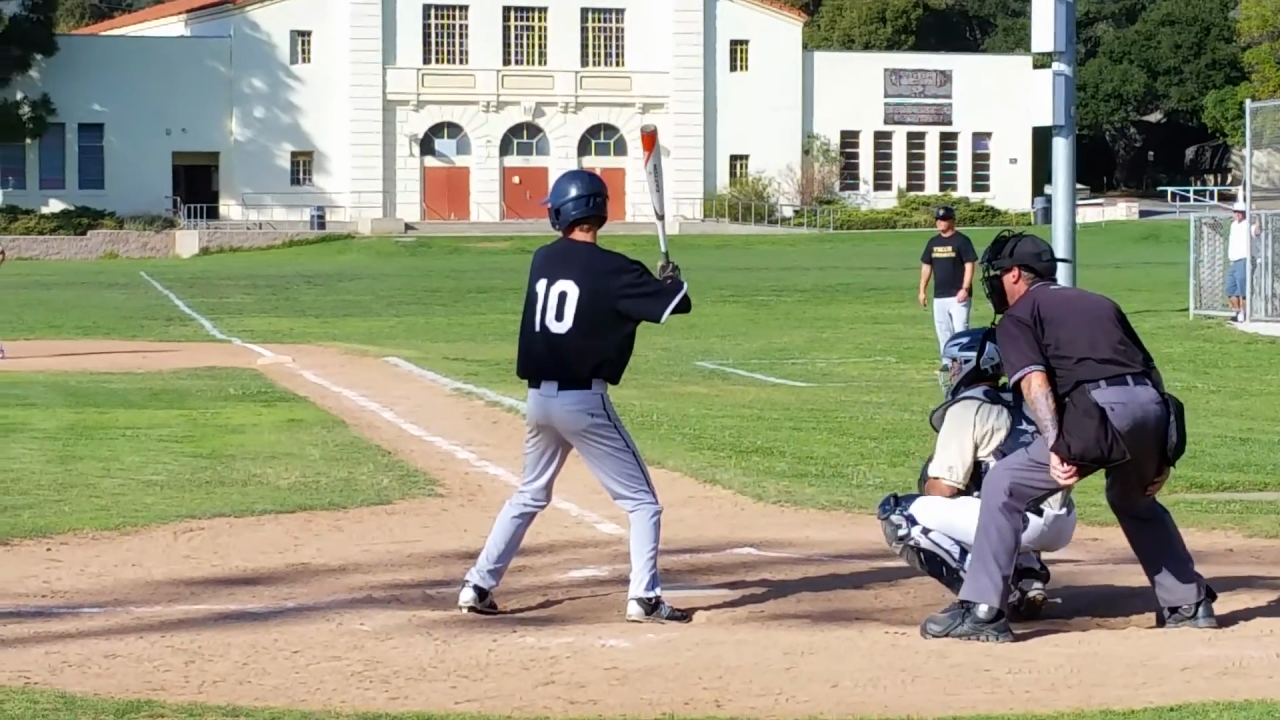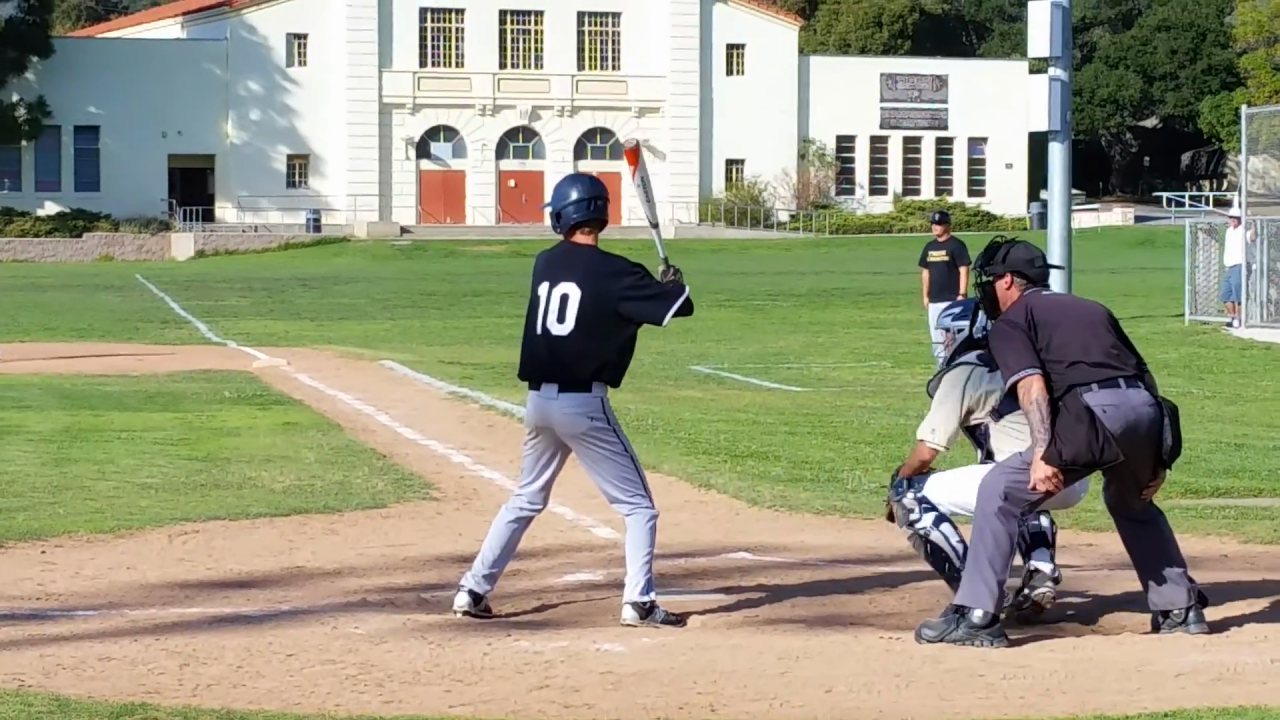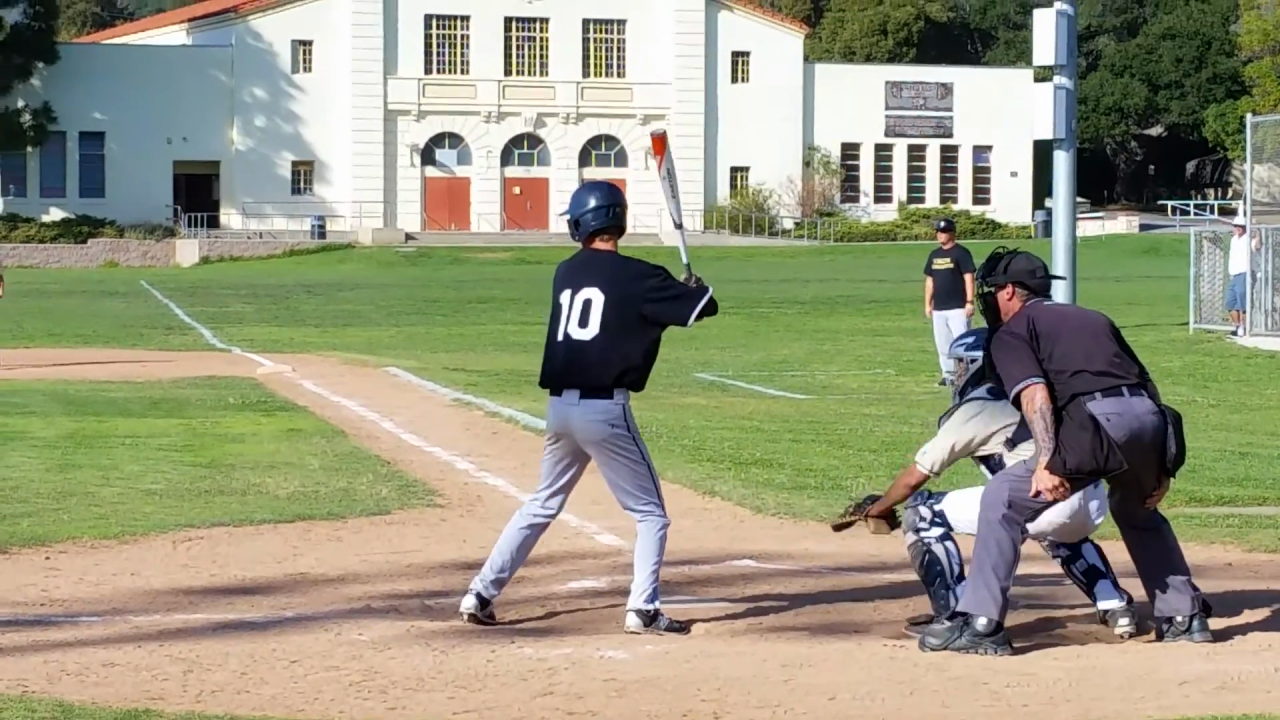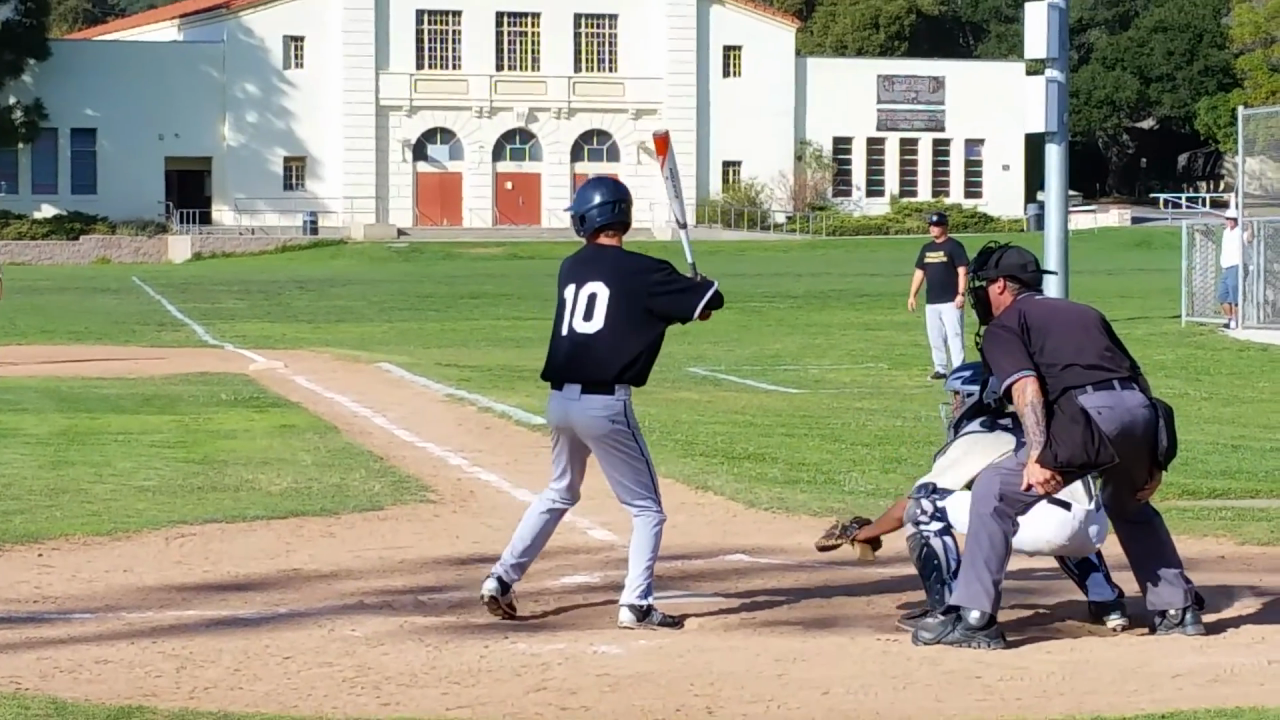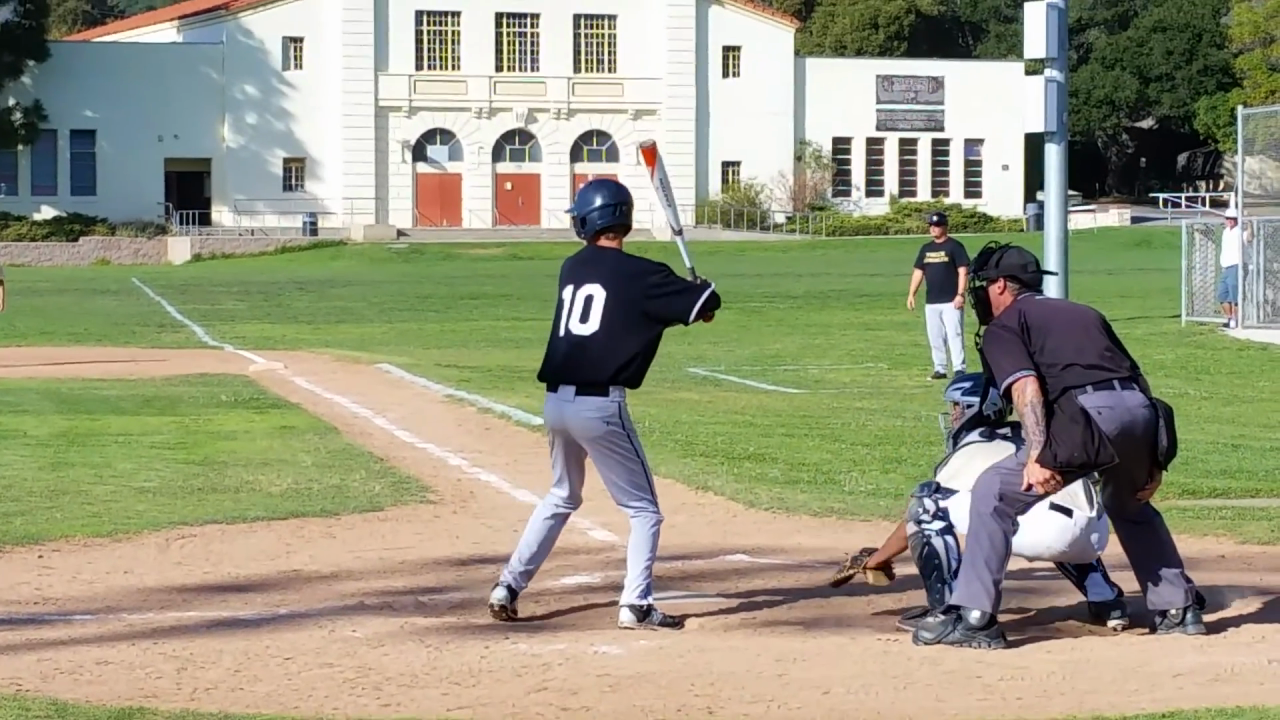
dt=0.2s
person 1, frame 1
left shoulder: (542, 259)
right shoulder: (611, 269)
right elbow: (678, 303)
left wrist: (650, 282)
right wrist: (670, 279)
left hip: (539, 398)
right hip: (583, 400)
left knee: (529, 496)
right knee: (642, 502)
left ankle: (477, 586)
right ankle: (644, 599)
person 1, frame 2
left shoulder: (545, 262)
right shoulder: (613, 271)
right elbow: (679, 306)
left wrist: (650, 286)
right wrist: (671, 282)
left hip: (540, 400)
right hip: (583, 403)
left knee: (526, 499)
right knee: (638, 506)
left ankle: (472, 590)
right ankle: (639, 603)
person 1, frame 3
left shoulder: (565, 271)
right shoulder: (637, 275)
right elbow: (704, 306)
left wrist: (671, 293)
right wrist: (689, 288)
left hip: (560, 406)
right hip: (604, 409)
left knee: (541, 505)
right knee: (650, 514)
left ankle: (480, 594)
right ankle: (643, 610)
person 1, frame 4
left shoulder: (570, 267)
right shoulder: (642, 271)
right elbow: (710, 300)
left wrist: (675, 297)
right wrist: (691, 287)
left hip: (561, 400)
right hip: (605, 404)
left knee: (558, 495)
right knee: (646, 509)
left ankle: (501, 577)
right ankle: (636, 605)
person 1, frame 5
left shoulder: (571, 268)
right shoulder: (640, 273)
right elbow: (707, 303)
left wrist: (678, 304)
right wrist: (696, 293)
left hip: (557, 401)
right hip: (600, 406)
left knee: (561, 499)
right knee: (643, 509)
left ankle: (509, 585)
right ankle: (636, 605)
person 2, frame 1
left shoulder: (1018, 316)
right shoulder: (1102, 303)
left elbow: (1035, 383)
left wrist: (1057, 448)
right wrist: (1159, 453)
left hip: (1102, 411)
right hip: (1151, 407)
left knee: (1004, 485)
right knee: (1135, 501)
left ankle: (983, 611)
right ankle: (1189, 604)
person 2, frame 2
left shoulder: (1010, 321)
right shoulder: (1093, 308)
left elbow: (1032, 386)
left wrist: (1043, 453)
right wrist: (1154, 457)
left hip: (1094, 414)
right hip: (1146, 410)
left knee: (1000, 491)
right knee: (1132, 503)
left ankle: (977, 616)
right ankle: (1181, 609)
person 2, frame 3
left shoulder: (1012, 331)
right shoulder: (1094, 317)
left elbow: (1035, 394)
left wrist: (1047, 462)
right wrist: (1158, 465)
left hip: (1098, 422)
right hip: (1149, 419)
left knee: (1003, 499)
right knee: (1138, 511)
left ankle: (981, 624)
right ankle: (1185, 616)
person 2, frame 4
left shoulder: (1003, 325)
right shoulder: (1085, 312)
left elbow: (1026, 387)
left wrist: (1038, 455)
right wrist: (1150, 459)
left hip: (1089, 416)
right hip: (1140, 412)
left knee: (993, 492)
right knee: (1130, 505)
left ankle: (974, 618)
right ankle: (1178, 609)
person 2, frame 5
left shoulder: (1003, 325)
right shoulder: (1086, 312)
left elbow: (1027, 387)
left wrist: (1038, 455)
right wrist: (1150, 459)
left hip: (1089, 415)
right hip: (1140, 412)
left knee: (994, 492)
right knee: (1130, 505)
left ankle: (974, 618)
right ankle: (1179, 609)
person 3, frame 1
left shoulder: (966, 407)
right shoulder: (1025, 404)
left elbow: (943, 489)
left wrist: (928, 483)
left hip: (1025, 522)
right hip: (1061, 525)
left knee: (896, 514)
right ankle: (1029, 579)
person 3, frame 2
left shoulder: (961, 373)
left elbow: (926, 452)
left wrist: (901, 479)
right hip: (1072, 480)
left knee: (909, 498)
right ankle: (1040, 578)
person 3, frame 3
left shoulder: (974, 408)
left elbow: (916, 475)
left wrist: (881, 506)
right hip: (1090, 501)
left knee: (922, 512)
left ankle: (955, 615)
right ankle: (1116, 607)
person 3, frame 4
left shoulder: (973, 440)
right shoulder: (1024, 425)
left elbow: (914, 500)
left wrist: (868, 530)
left hip: (1051, 521)
right hip: (1093, 525)
left knee: (925, 504)
right ankle: (1107, 604)
person 3, frame 5
left shoulder: (971, 451)
right shoulder: (1025, 437)
left elbow: (921, 512)
left wrist: (877, 557)
left hip: (1054, 529)
right hip: (1094, 533)
left knee: (928, 502)
right ankle: (1107, 602)
